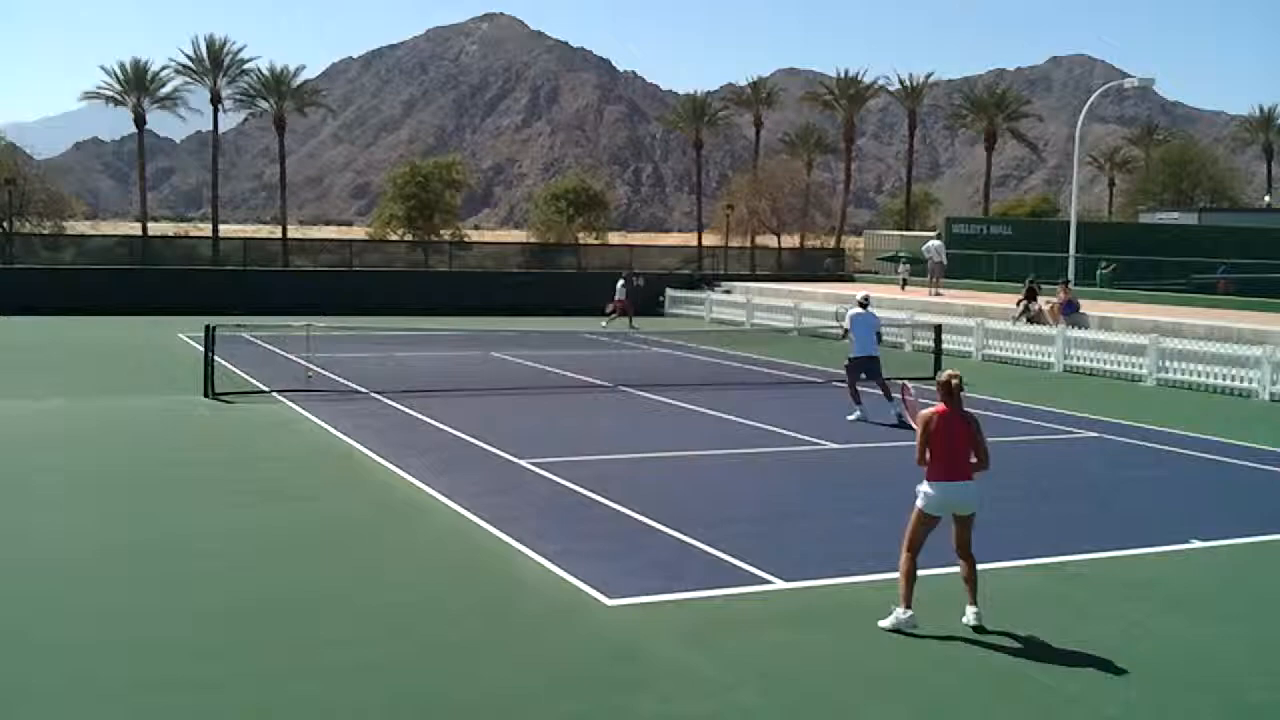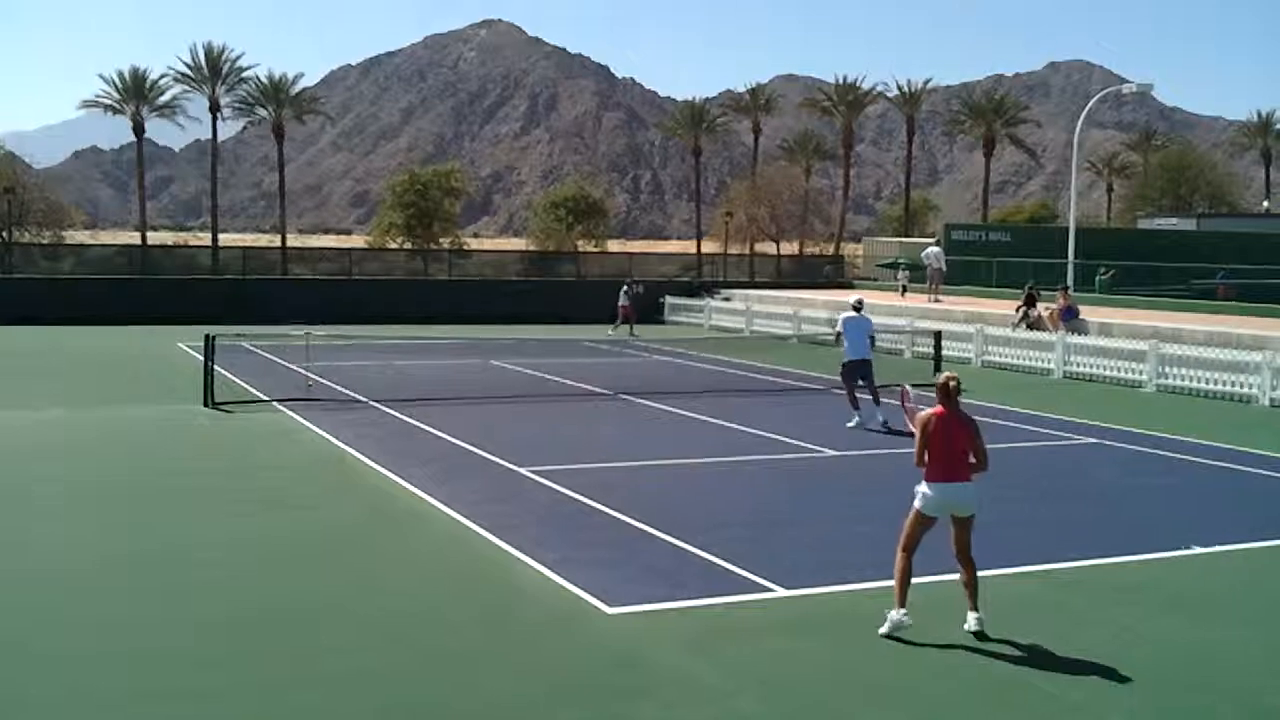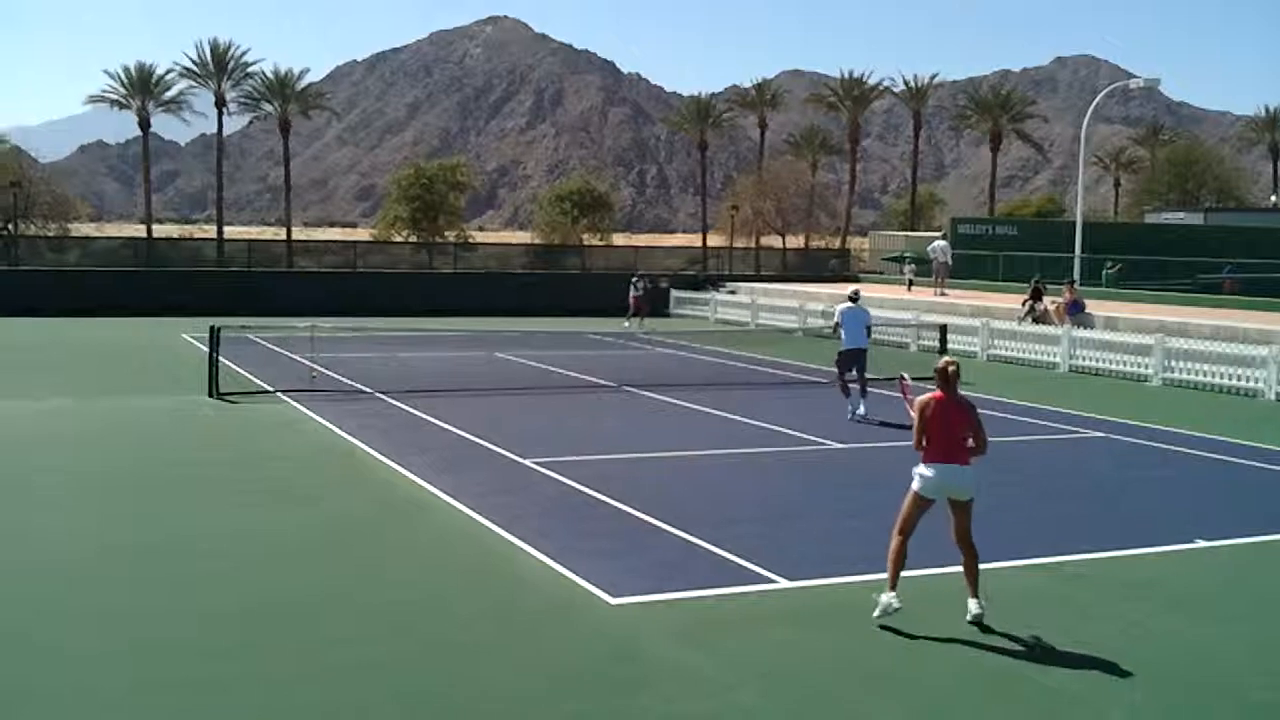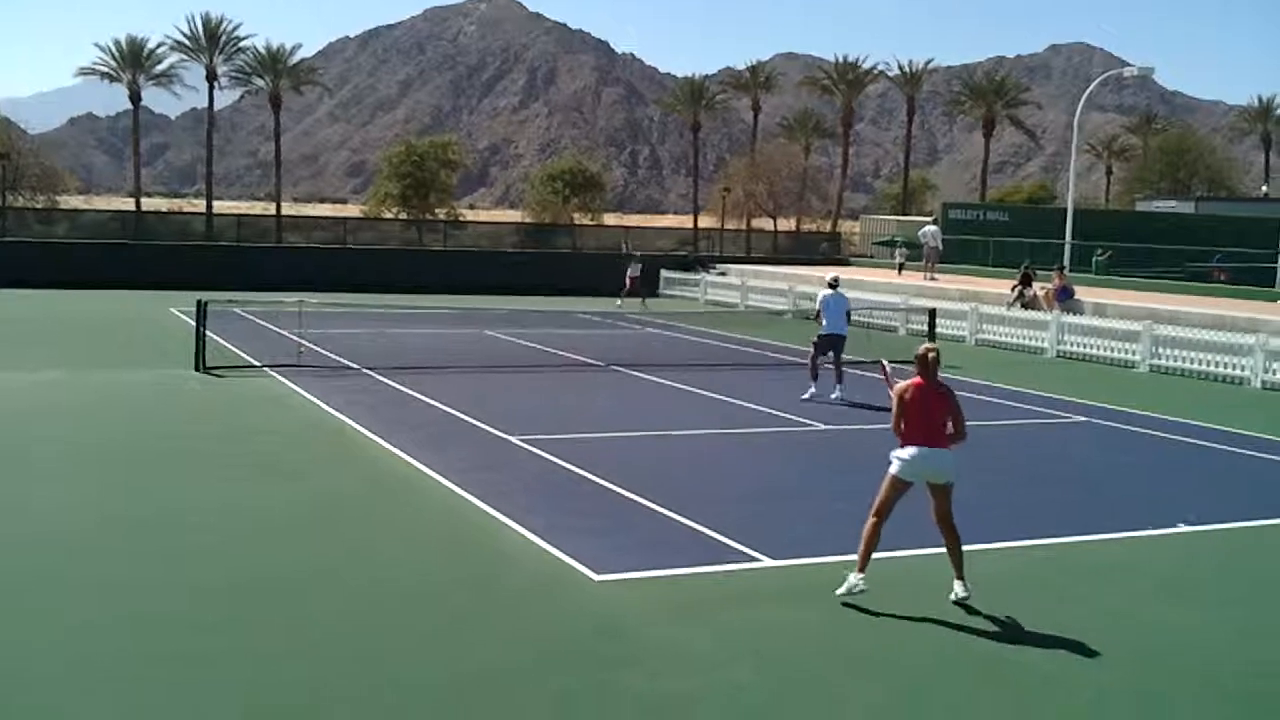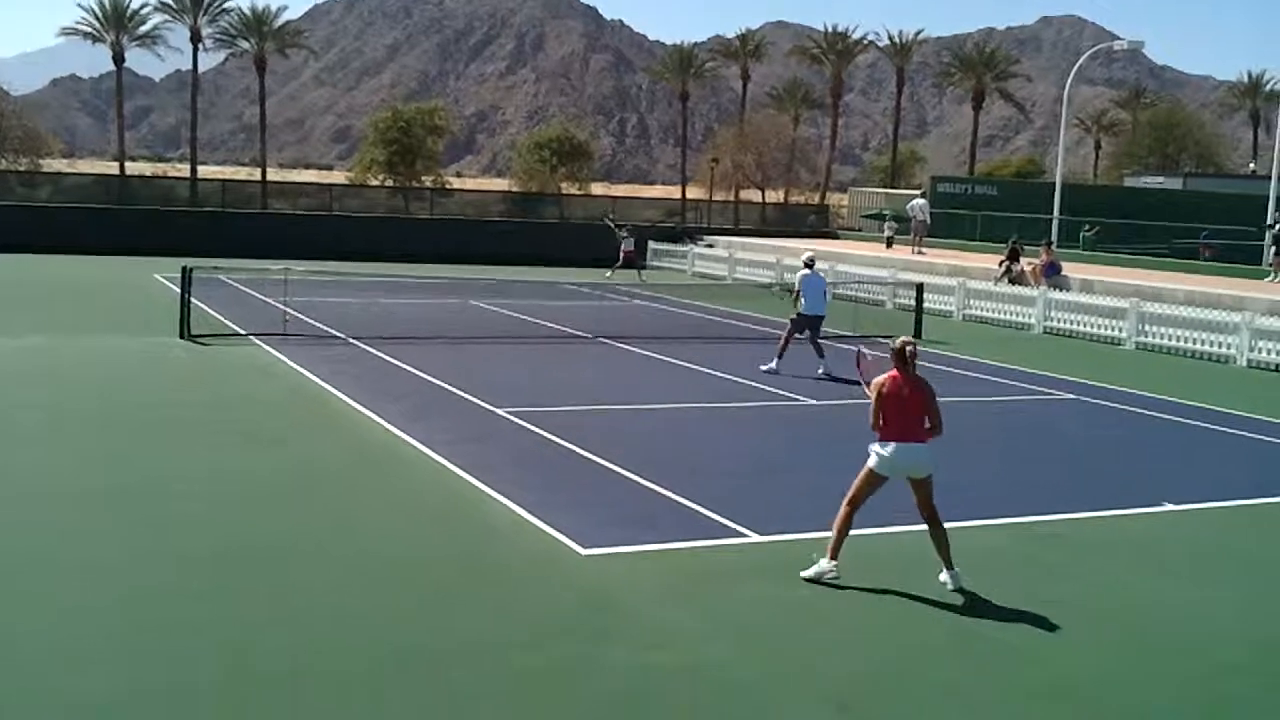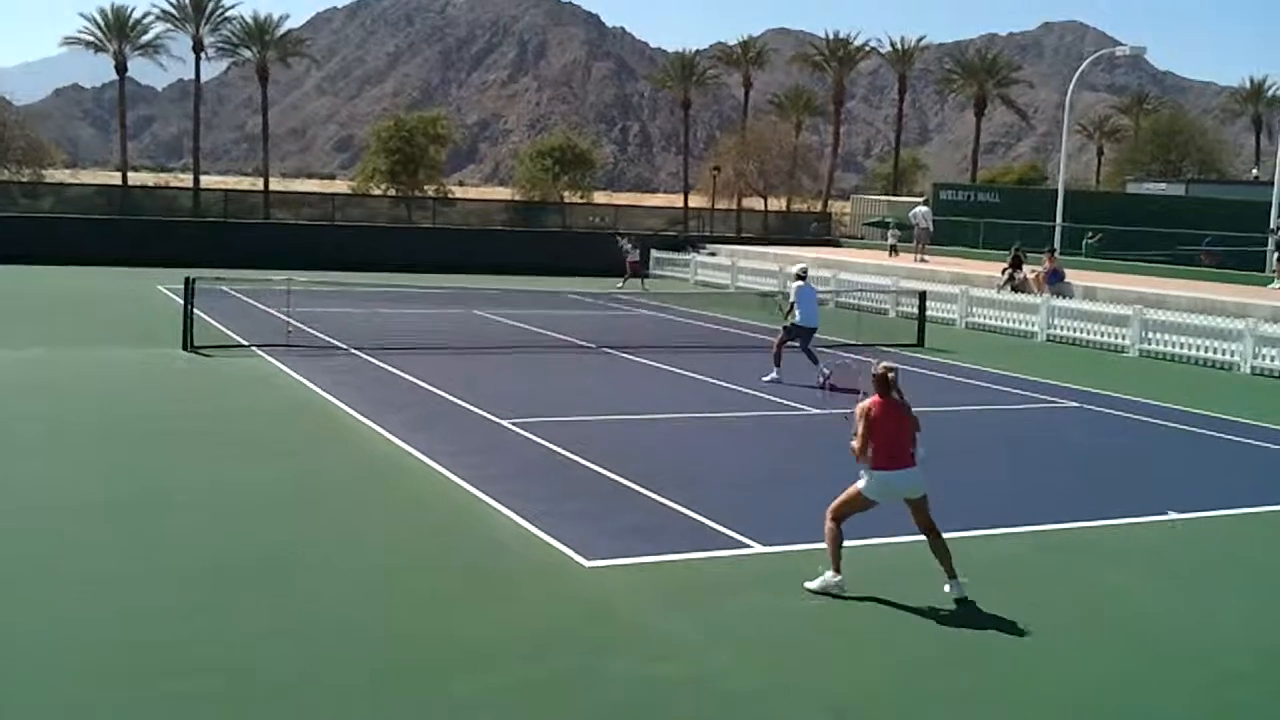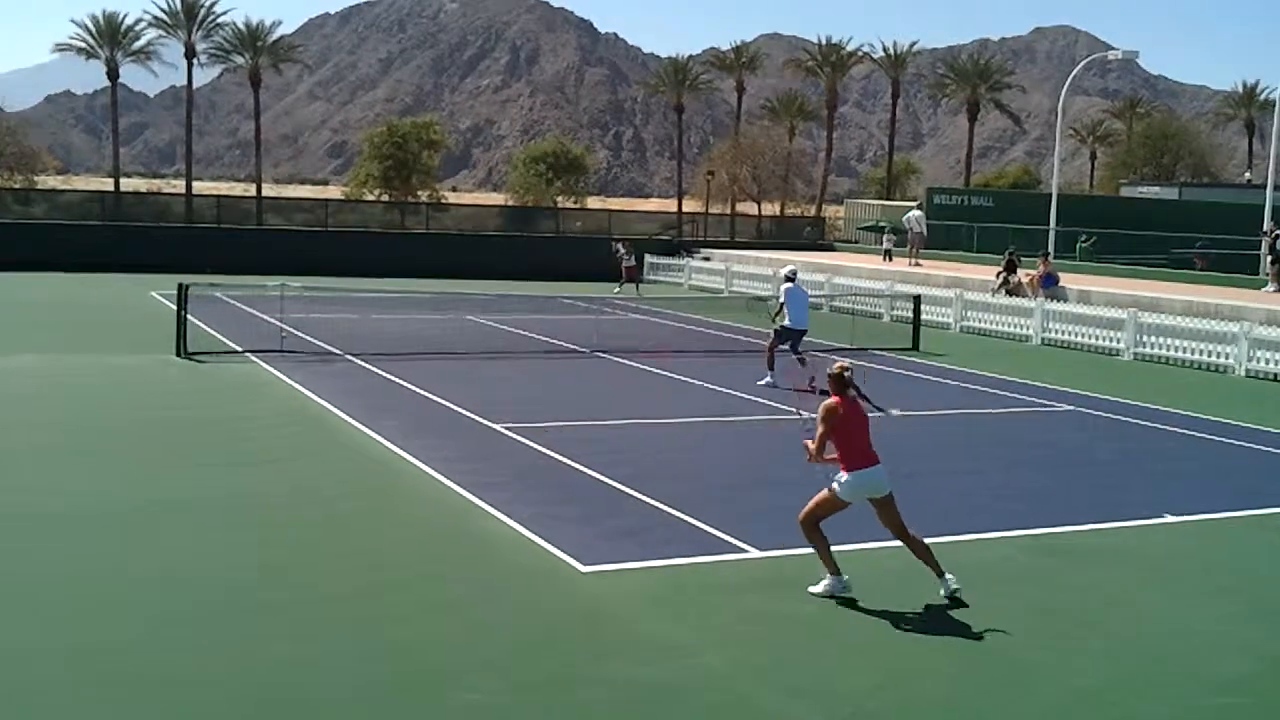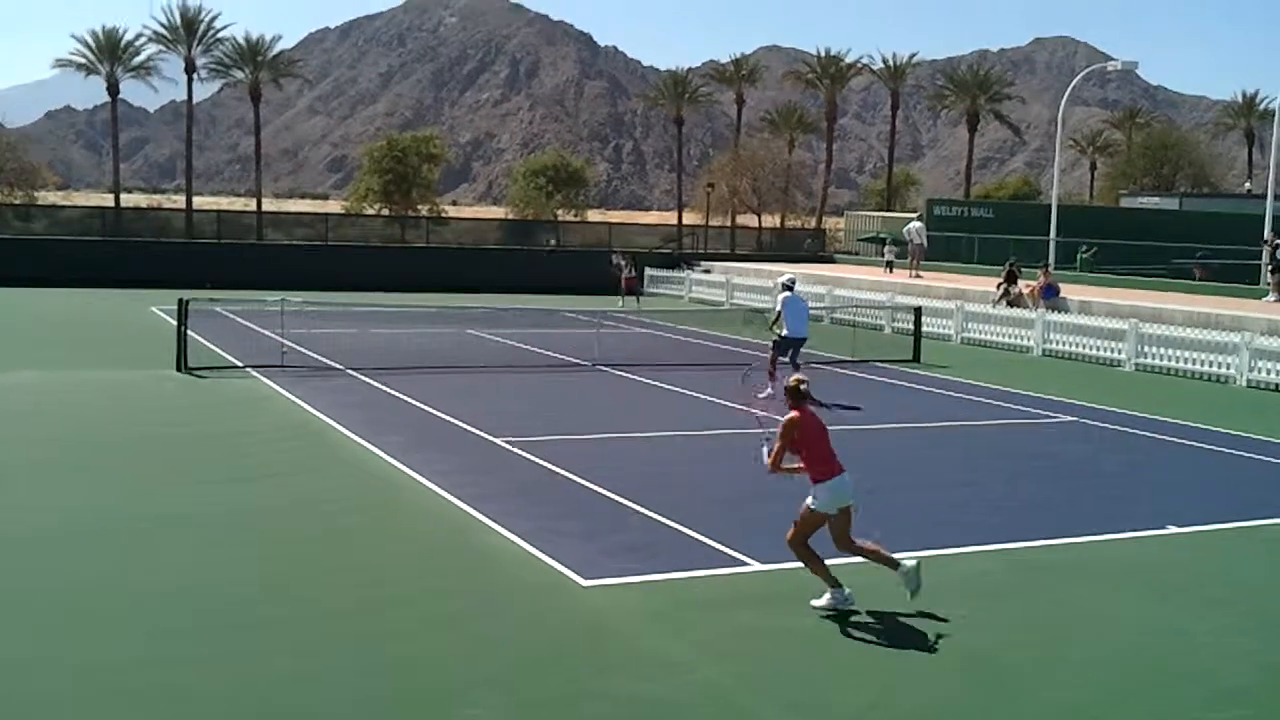
dt=0.1s
person 1, frame 1
left shoulder: (927, 416)
right shoulder: (970, 420)
left elbow: (920, 460)
right elbow: (983, 463)
left hip: (936, 490)
right hip: (966, 490)
left knee: (910, 550)
right knee: (964, 551)
left ankle: (904, 611)
right ankle: (973, 608)
person 1, frame 2
left shoulder: (925, 417)
right shoulder: (969, 422)
left elbow: (919, 461)
right elbow: (982, 464)
left hip: (935, 490)
right hip: (964, 491)
left knee: (905, 551)
right knee: (964, 555)
left ankle: (899, 612)
right ankle: (973, 614)
person 1, frame 3
left shoulder: (923, 402)
right shoulder: (967, 406)
left elbow: (918, 444)
right elbow: (981, 447)
left hip: (933, 473)
right hip: (962, 475)
left knee: (901, 533)
right knee: (964, 541)
left ankle: (890, 595)
right ankle: (975, 601)
person 1, frame 4
left shoulder: (903, 389)
right shoulder: (947, 392)
left elbow: (896, 429)
right elbow: (960, 434)
left hip: (911, 456)
right hip: (941, 459)
left knee: (877, 516)
right knee: (946, 523)
left ankle: (858, 576)
right ankle: (960, 583)
person 1, frame 5
left shoulder: (881, 383)
right shoulder: (924, 386)
left elbow: (876, 425)
right elbow: (937, 429)
left hip: (890, 452)
right hip: (919, 453)
left knee: (850, 504)
right knee: (928, 514)
left ankle: (829, 563)
right ankle: (950, 572)
person 1, frame 6
left shoulder: (865, 408)
right shoulder: (905, 409)
left elbow: (861, 452)
right elbow: (910, 449)
left wrist: (855, 447)
left hip: (882, 477)
right hip: (910, 474)
left knee: (833, 516)
right knee: (928, 528)
left ankle: (834, 576)
right ankle: (953, 582)
person 1, frame 7
left shoulder: (829, 408)
right shoulder: (857, 405)
left elbow: (815, 456)
left wrist: (811, 446)
right wrist: (829, 458)
left hip: (854, 479)
right hip: (876, 473)
left knee: (807, 521)
right knee: (900, 532)
left ankle: (835, 578)
right ankle: (945, 578)
person 1, frame 8
left shoulder: (790, 421)
right shoulder: (815, 418)
left elbow: (772, 467)
left wrist: (769, 457)
right wrist: (784, 467)
left hip: (827, 490)
right hip: (841, 482)
left knee: (795, 540)
right knee: (846, 544)
left ankle: (837, 592)
right ankle: (904, 567)
